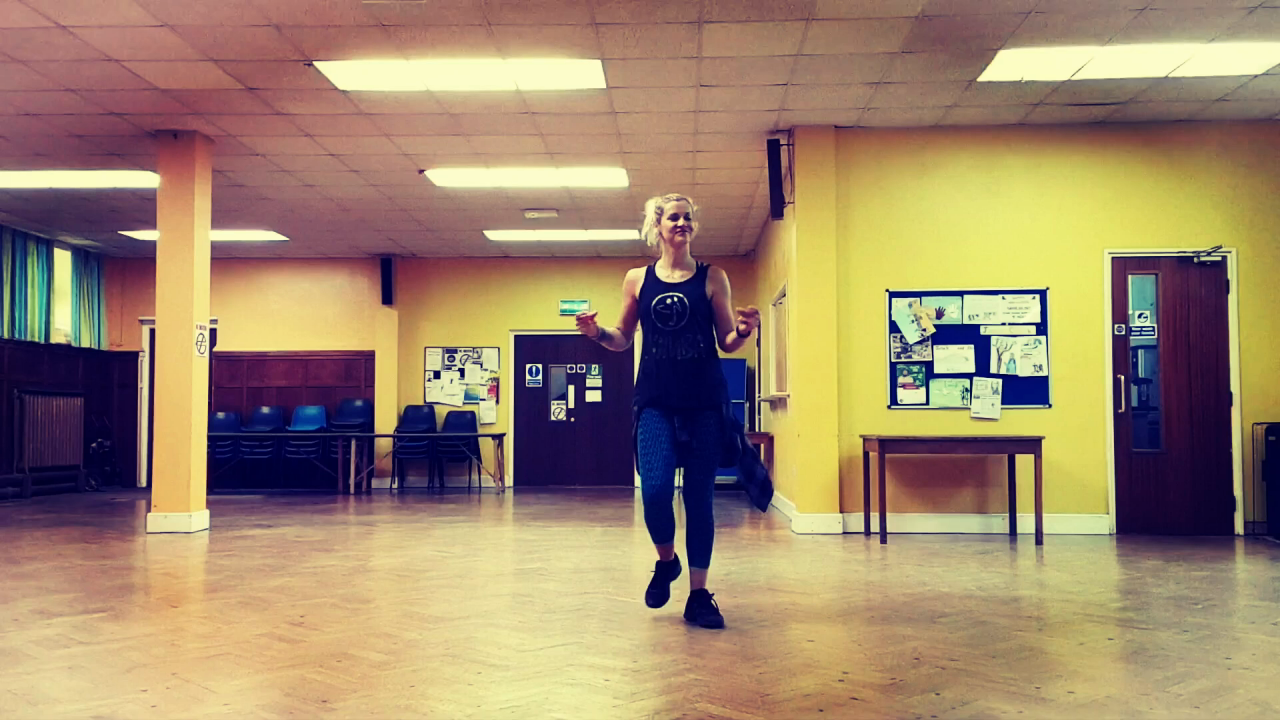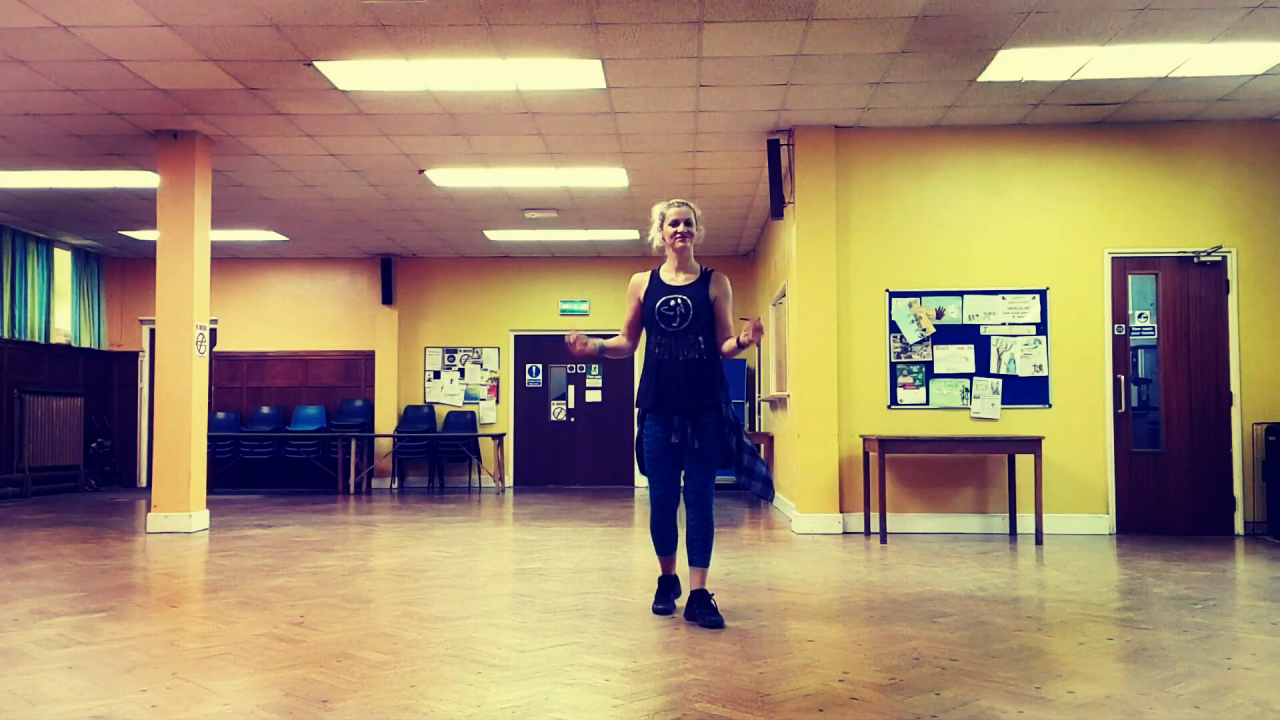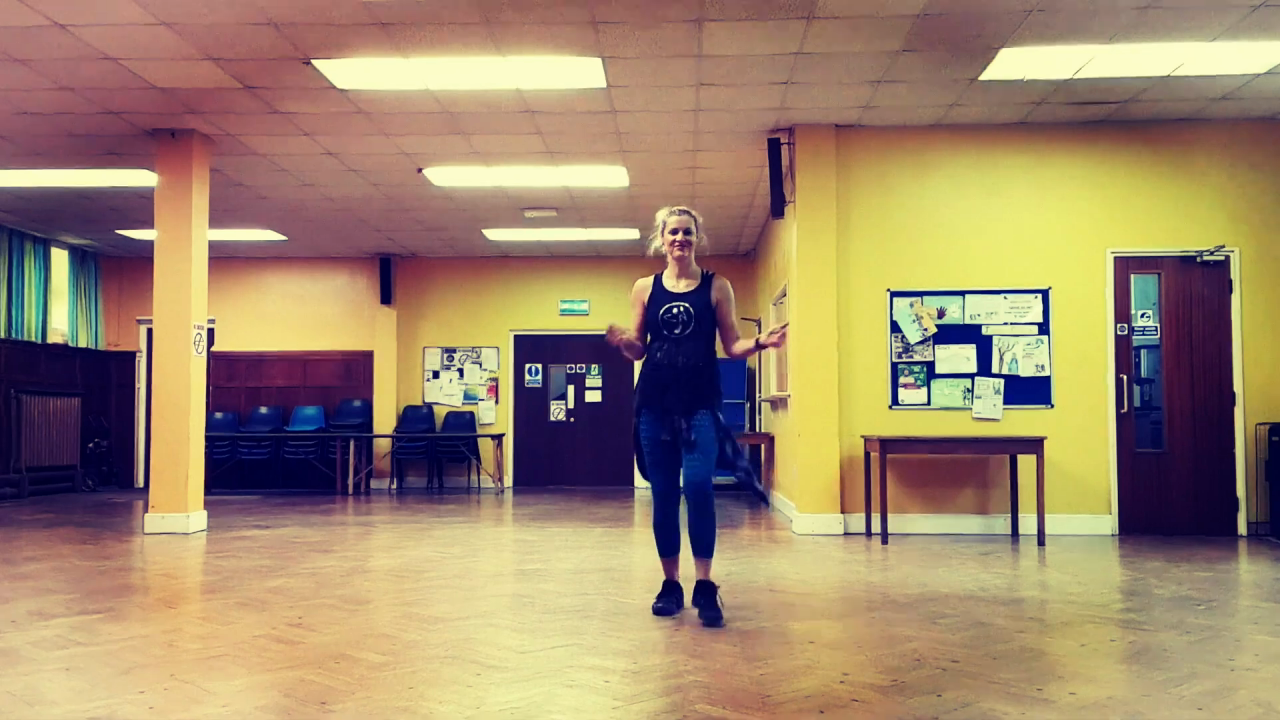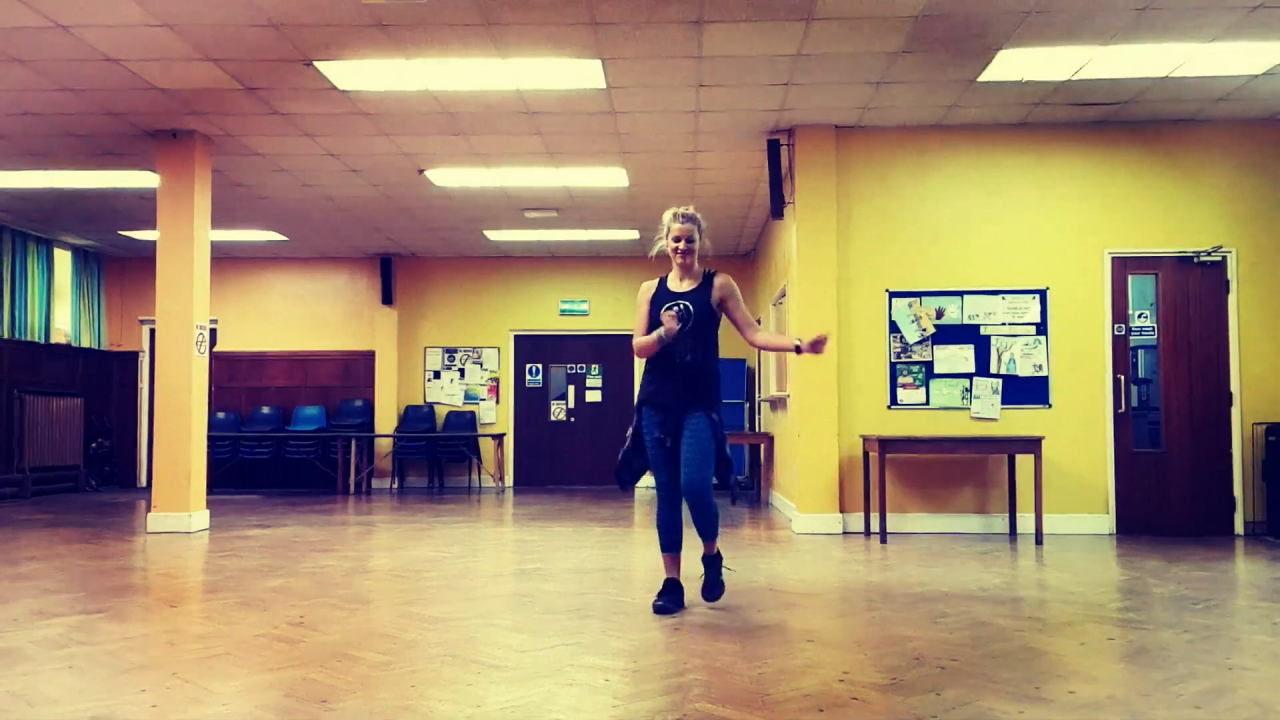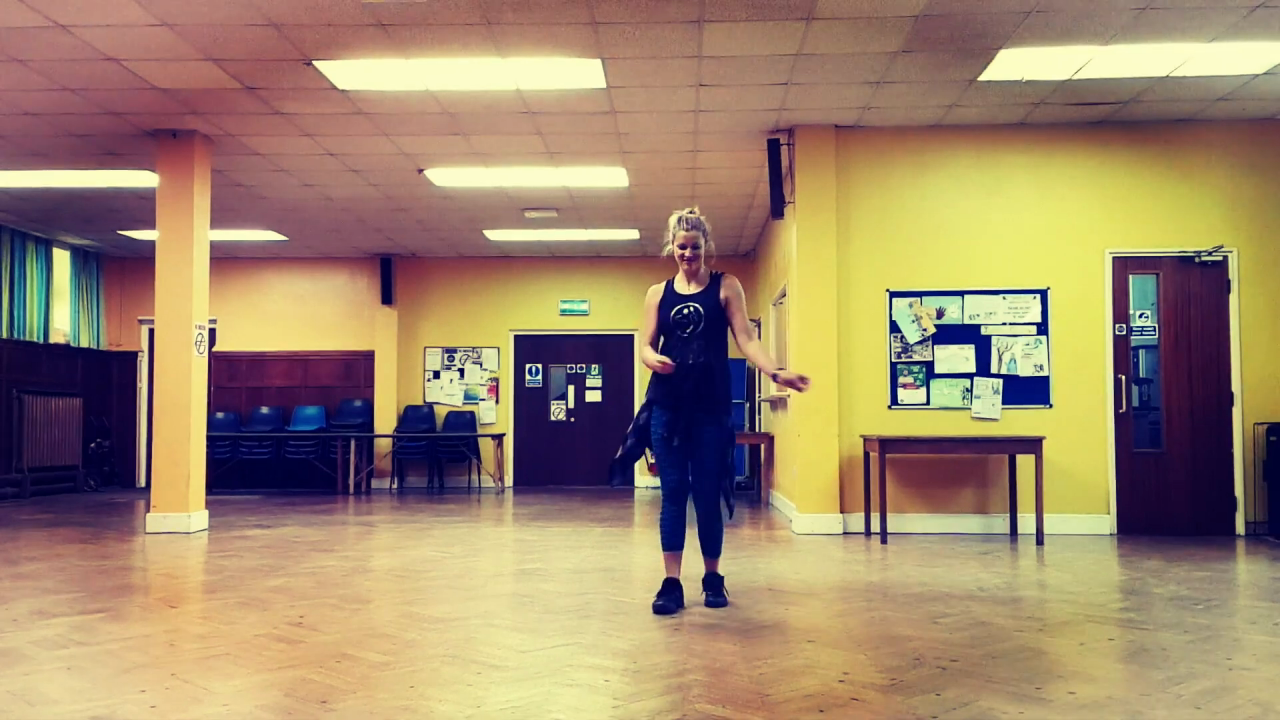
dt=0.2s
person 1, frame 1
left shoulder: (713, 278)
right shoulder: (637, 279)
left elbow: (727, 342)
right elbow: (623, 339)
left wrist: (743, 332)
right wrist: (597, 333)
left hip: (704, 401)
right hip: (654, 401)
left knee: (699, 497)
right knee: (655, 491)
left ankle: (699, 595)
right ankle: (666, 561)
person 1, frame 2
left shoulder: (715, 283)
right shoulder: (642, 283)
left elbow: (723, 344)
right elbow: (627, 342)
left wrist: (744, 341)
right wrist: (594, 346)
left hip: (704, 403)
right hip: (657, 402)
left knee: (698, 497)
right knee: (661, 497)
left ankle: (698, 595)
right ankle: (667, 579)
person 1, frame 3
left shoulder: (717, 287)
right shoulder: (645, 288)
left elbow: (730, 345)
right elbow: (636, 350)
left wrist: (760, 342)
right wrist: (625, 342)
left hip: (700, 403)
right hip: (653, 402)
left knee: (699, 488)
right knee: (664, 494)
left ankle: (704, 586)
right ankle: (670, 584)
person 1, frame 4
left shoulder: (719, 285)
right shoulder: (650, 290)
left elbow: (753, 334)
right elbow: (638, 345)
left wrist: (798, 345)
right wrist: (662, 333)
left hip: (700, 402)
right hip: (656, 402)
left knee: (695, 485)
right knee: (667, 493)
left ankle: (712, 554)
right ankle: (671, 583)
person 1, frame 5
left shoulder: (726, 286)
right shoulder: (657, 293)
left elbow: (747, 340)
right elbow: (644, 347)
left wrist: (776, 372)
right wrist: (654, 360)
left hip: (710, 403)
right hip: (668, 403)
left knee: (706, 494)
right knee: (673, 493)
left ankle: (712, 577)
right ankle: (671, 582)
